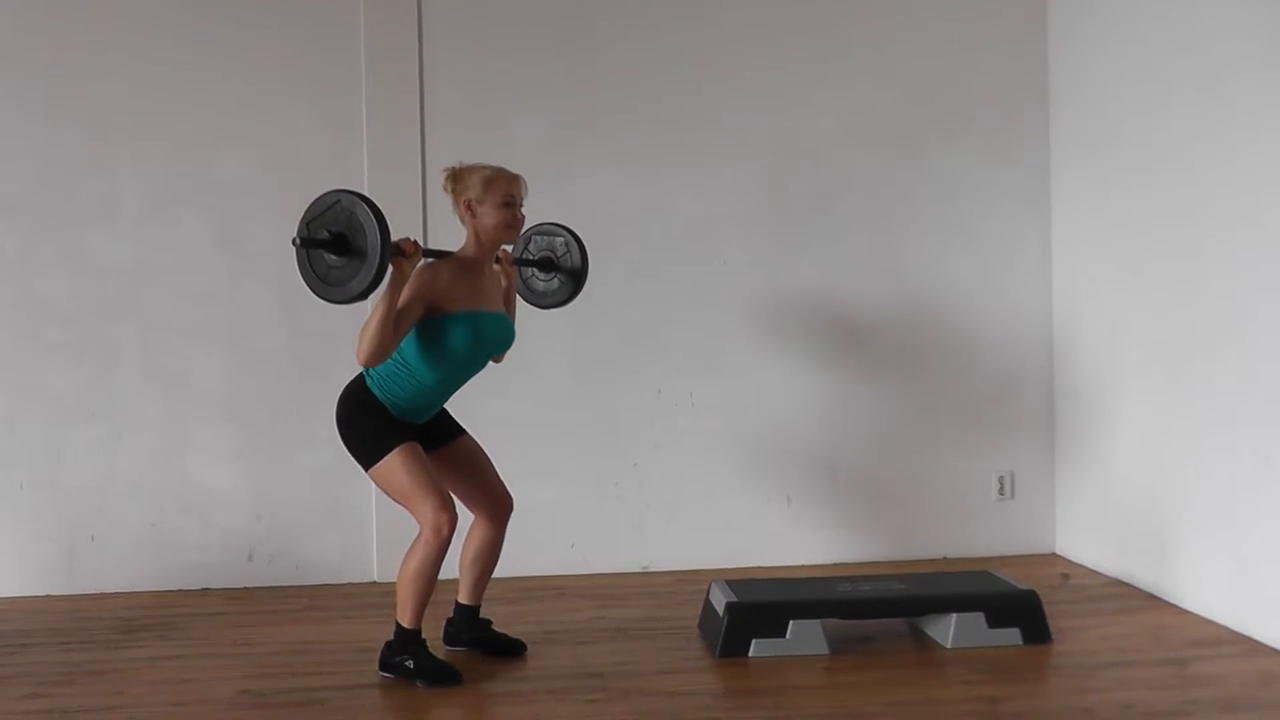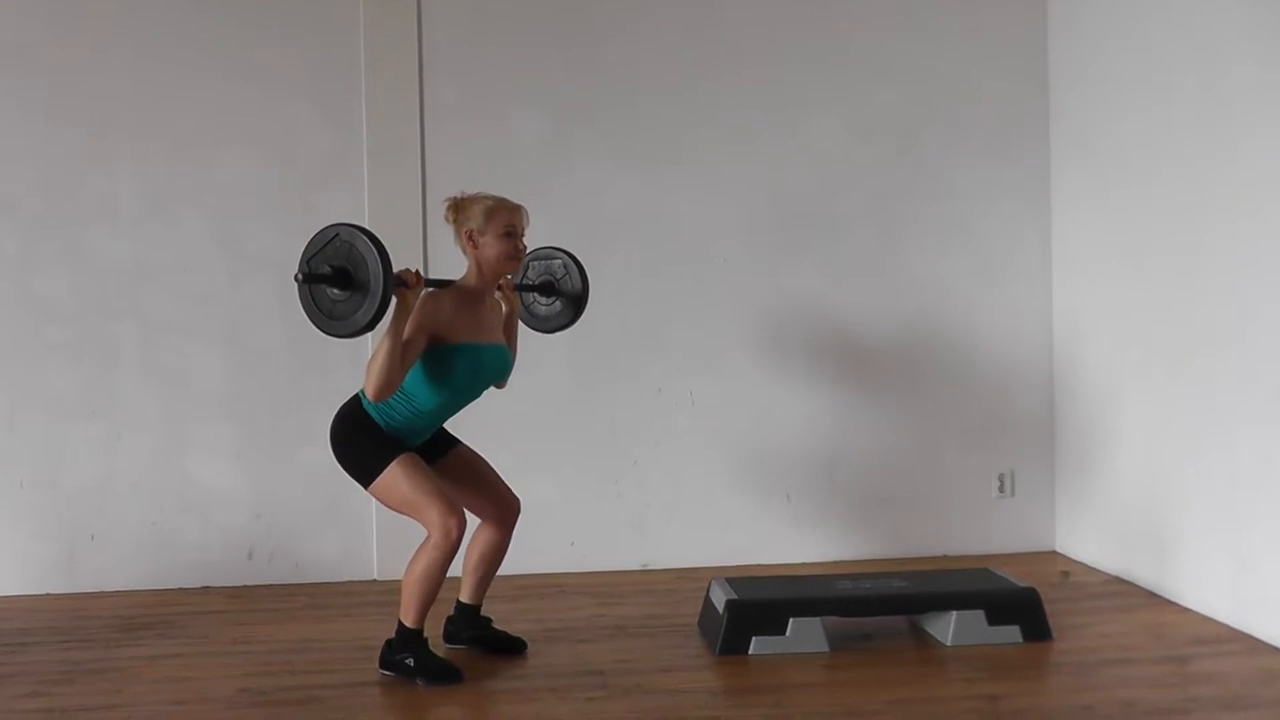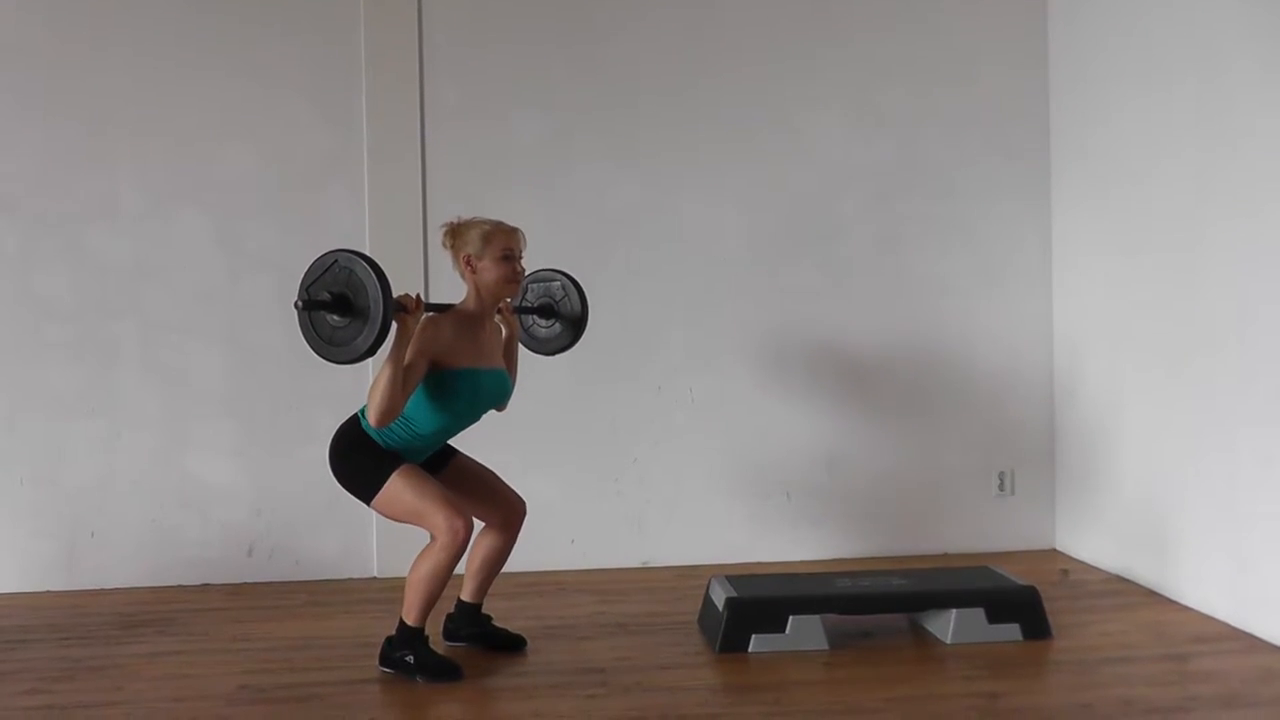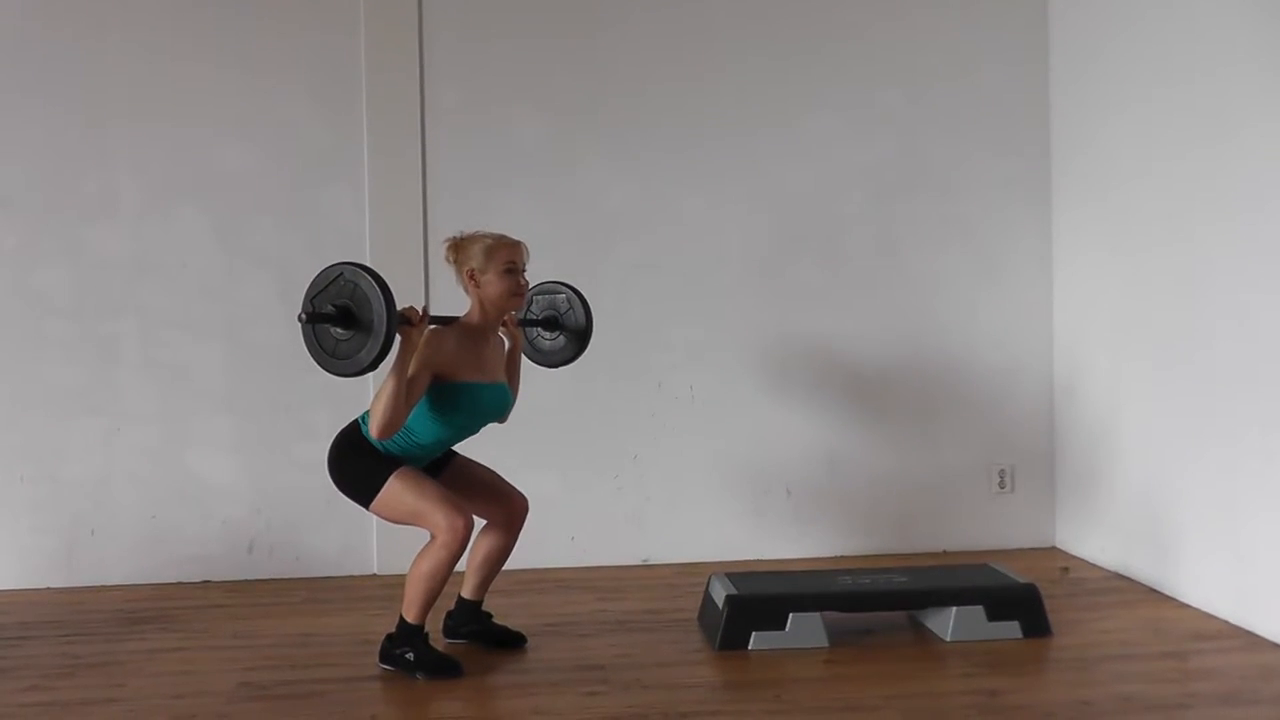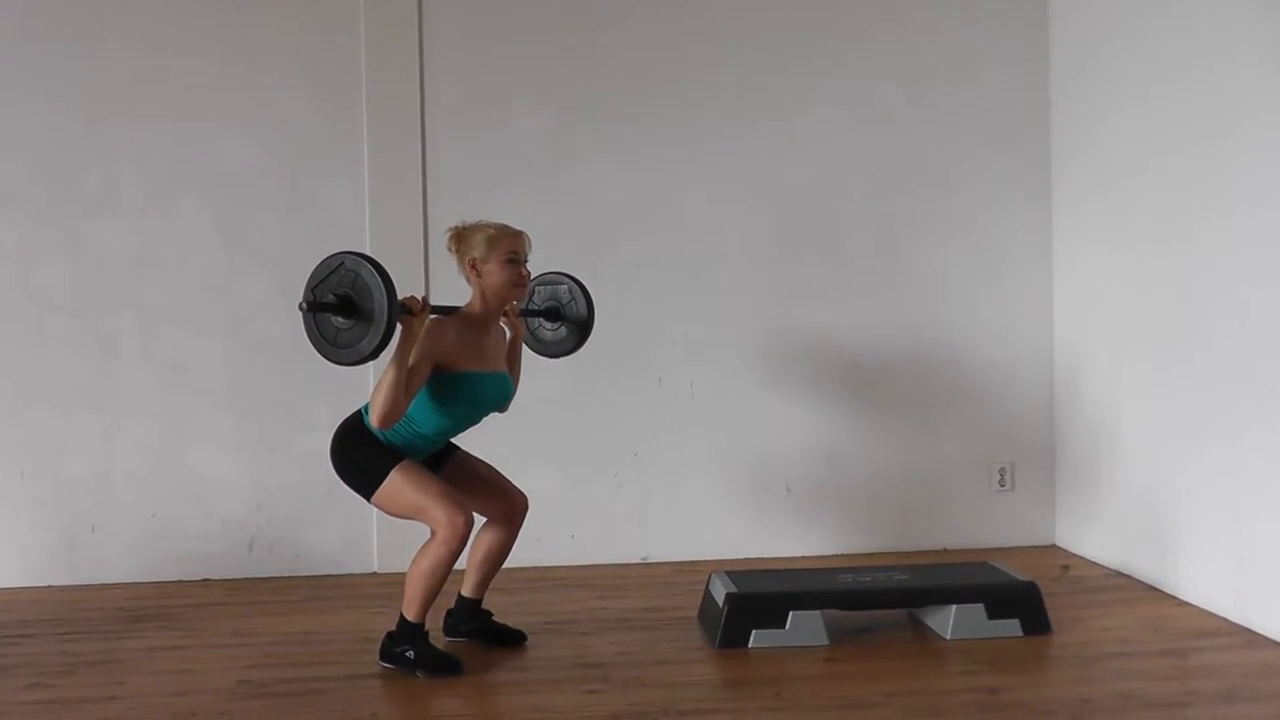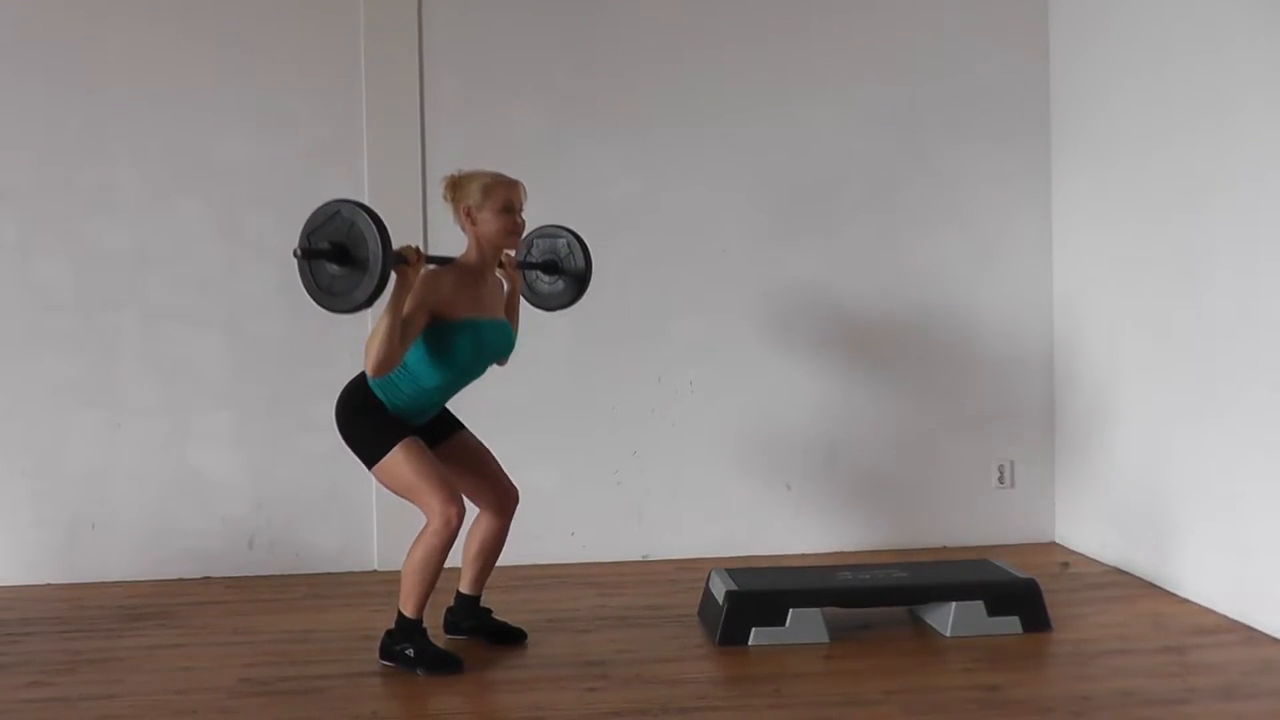
dt=0.3s
person 1, frame 1
left shoulder: (490, 276)
right shoulder: (436, 276)
left elbow: (495, 351)
right elbow: (369, 354)
right wrist: (399, 277)
left hip: (422, 412)
right hip: (371, 410)
left knee: (497, 506)
right knee: (438, 518)
left ankle: (465, 622)
right ankle: (402, 648)
person 1, frame 2
left shoulder: (490, 306)
right shoulder: (437, 307)
left elbow: (499, 378)
right elbow: (377, 389)
right wrist: (403, 308)
left hip: (417, 433)
right hip: (366, 431)
left knee: (503, 508)
right knee: (446, 522)
left ankle: (465, 621)
right ankle: (402, 648)
person 1, frame 3
left shoulder: (491, 329)
right shoulder: (438, 331)
left elbow: (499, 401)
right elbow: (380, 414)
right wrist: (404, 333)
left hip: (418, 450)
right hip: (365, 450)
left knee: (510, 510)
right knee: (454, 526)
left ankle: (465, 618)
right ankle: (403, 645)
person 1, frame 4
left shoulder: (495, 343)
right shoulder: (442, 344)
left elbow: (499, 412)
right elbow: (382, 428)
right wrist: (408, 347)
left hip: (419, 457)
right hip: (363, 455)
left knee: (513, 508)
right knee: (454, 524)
left ankle: (466, 616)
right ankle: (403, 642)
person 1, frame 5
left shoulder: (496, 333)
right shoulder: (443, 334)
left elbow: (500, 402)
right elbow: (382, 417)
right wrist: (409, 336)
left hip: (421, 448)
right hip: (365, 446)
left knee: (512, 506)
right knee: (453, 521)
left ankle: (466, 613)
right ankle: (403, 639)
person 1, frame 6
left shoulder: (493, 282)
right shoulder: (438, 283)
left elbow: (499, 355)
right elbow: (378, 364)
right wrist: (402, 286)
left hip: (423, 412)
right hip: (371, 410)
left knee: (502, 498)
right knee: (446, 510)
left ankle: (465, 611)
right ankle: (402, 637)
